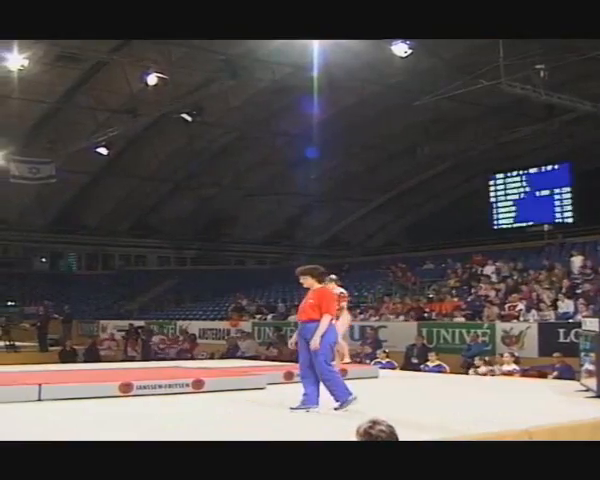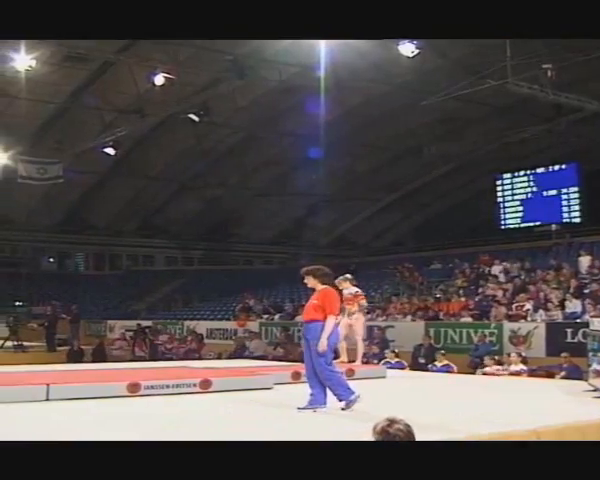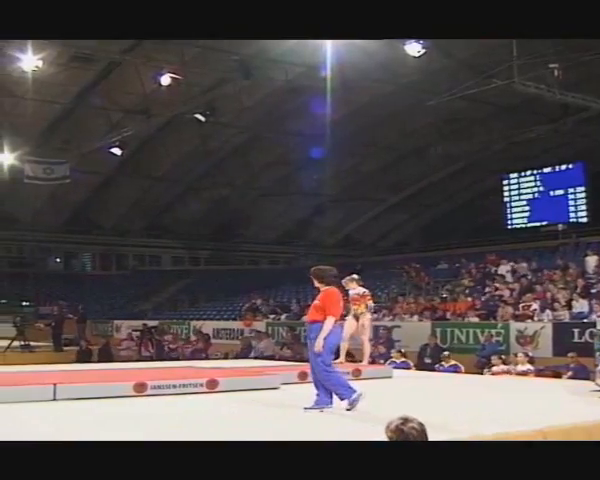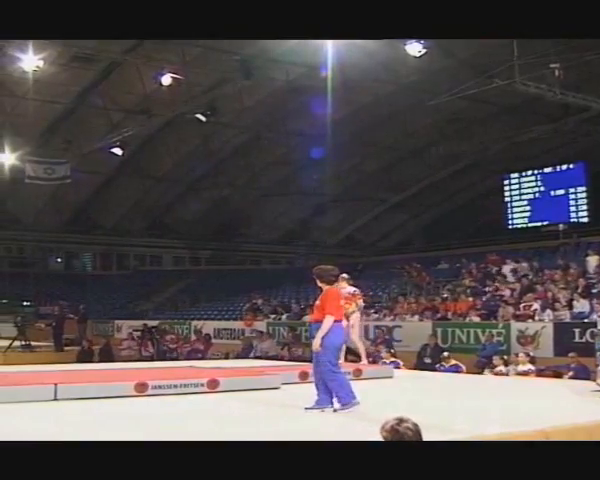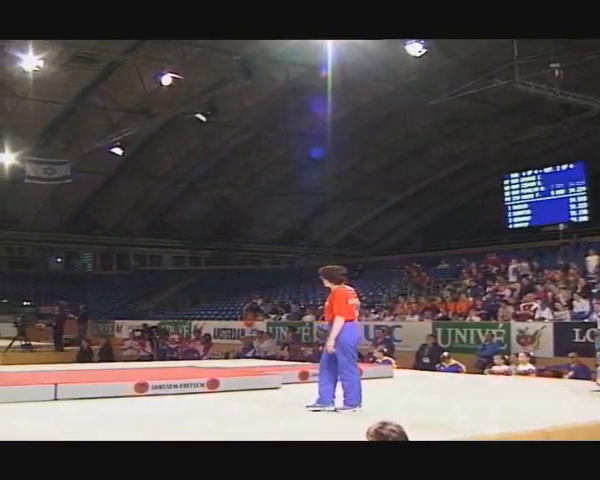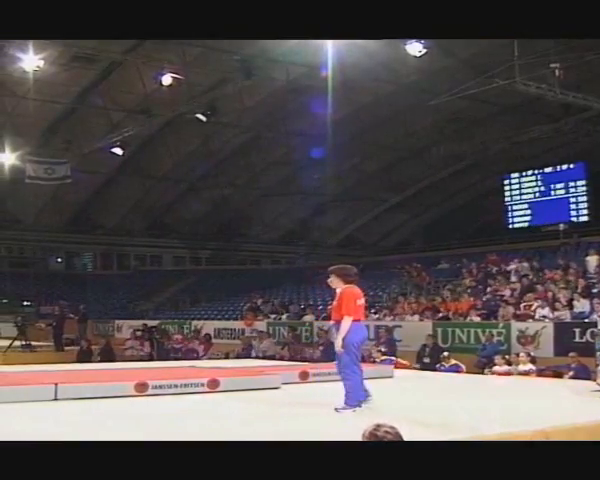
dt=0.4s
person 1, frame 1
left shoulder: (325, 292)
right shoulder: (310, 293)
left elbow: (327, 316)
left wrist: (317, 336)
right wrist: (295, 335)
left hip: (321, 332)
right hip: (305, 333)
left knee: (323, 368)
right knee: (306, 369)
left ankle: (345, 396)
right ankle: (310, 401)
person 1, frame 2
left shoulder: (329, 293)
right shoulder: (316, 294)
left elbow: (331, 317)
left wrist: (324, 338)
right wrist: (305, 336)
left hip: (323, 332)
right hip: (310, 332)
left knee: (324, 368)
right knee: (312, 370)
left ankle: (348, 395)
right ankle: (317, 401)
person 1, frame 3
left shoulder: (331, 293)
right shoulder: (324, 293)
left elbow: (331, 318)
left wrist: (321, 338)
left hip: (325, 333)
right hip: (315, 332)
left knee: (323, 368)
right knee: (317, 370)
left ankle: (351, 394)
right ankle: (323, 401)
person 1, frame 4
left shoulder: (331, 292)
right shoulder: (329, 292)
left elbow: (330, 317)
left wrist: (318, 337)
left hip: (329, 333)
right hip: (326, 333)
left knee: (329, 368)
right knee: (320, 369)
left ankle: (348, 399)
right ankle: (324, 401)
person 1, frame 5
left shoulder: (339, 293)
right shoulder: (343, 291)
left elbow: (340, 318)
left wrist: (331, 338)
left hip: (344, 332)
right hip: (342, 332)
left knee: (347, 368)
right knee: (327, 366)
left ankle: (353, 402)
right ankle: (325, 401)
person 1, frame 6
left shoulder: (348, 292)
right shoulder: (353, 291)
left elbow: (348, 318)
left wrist: (339, 338)
left hip: (350, 332)
right hip: (353, 331)
left knee: (349, 367)
right knee: (347, 366)
left ankle: (352, 402)
right ankle: (362, 395)
